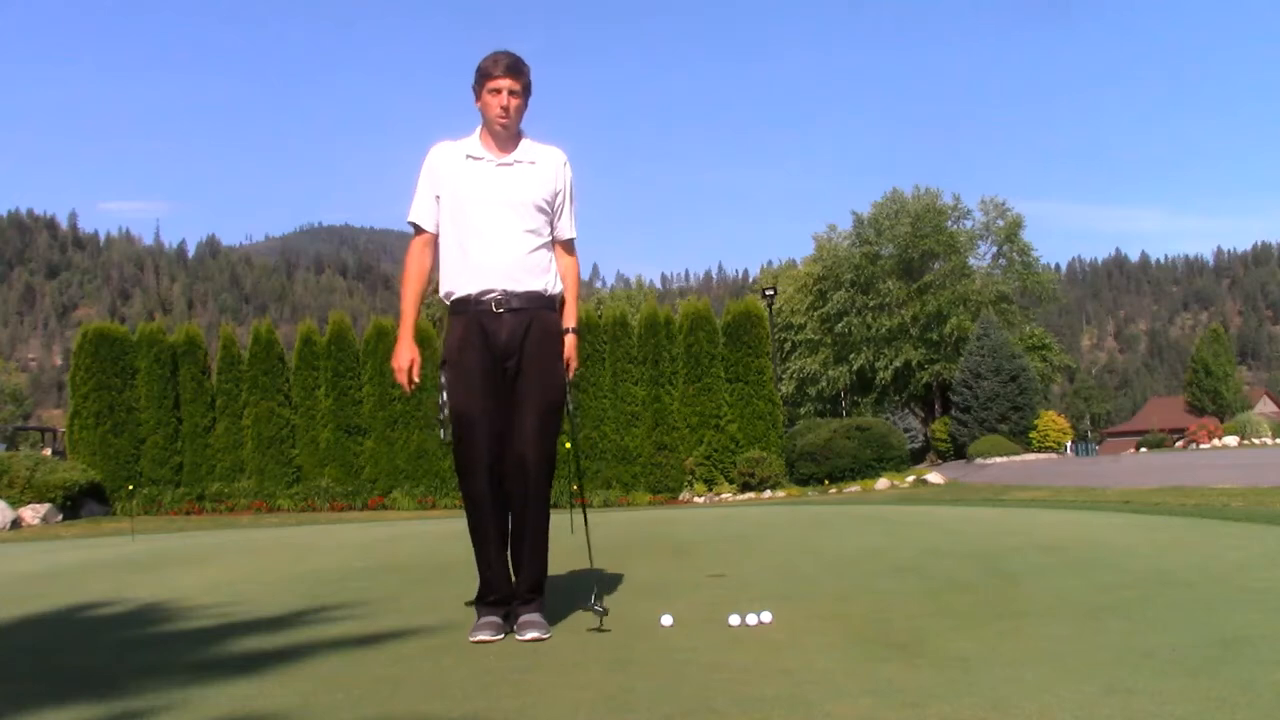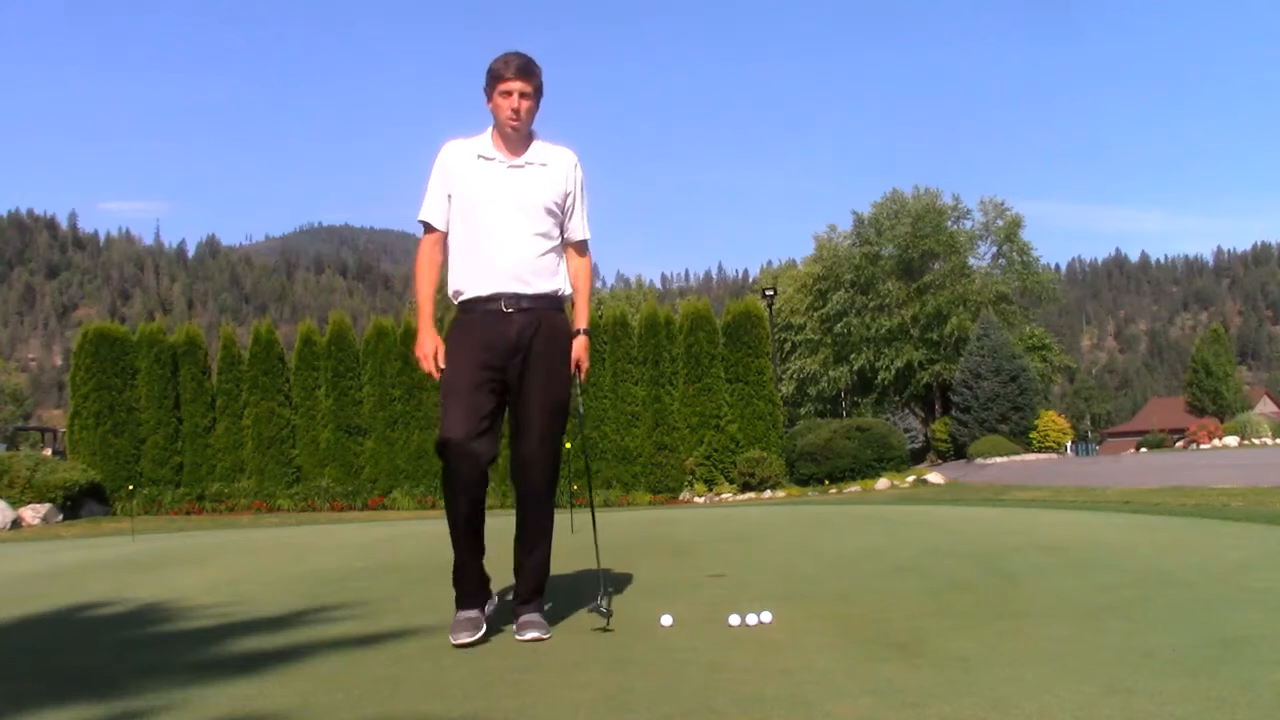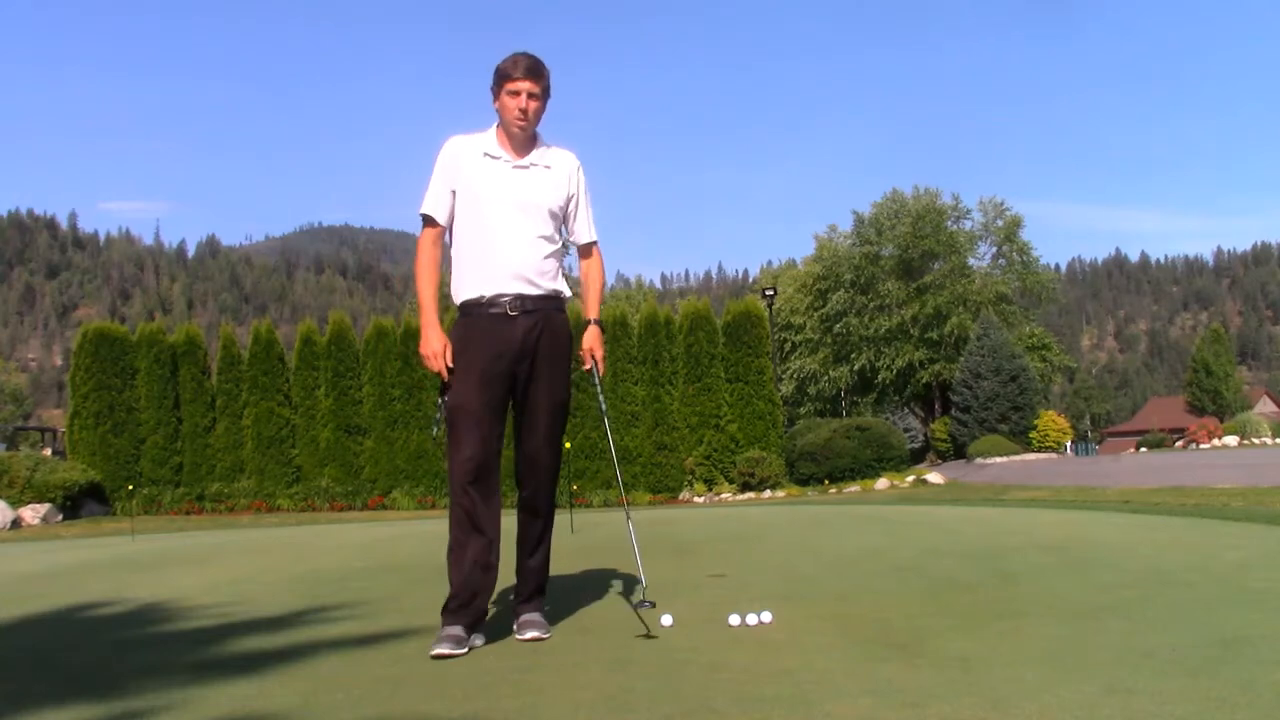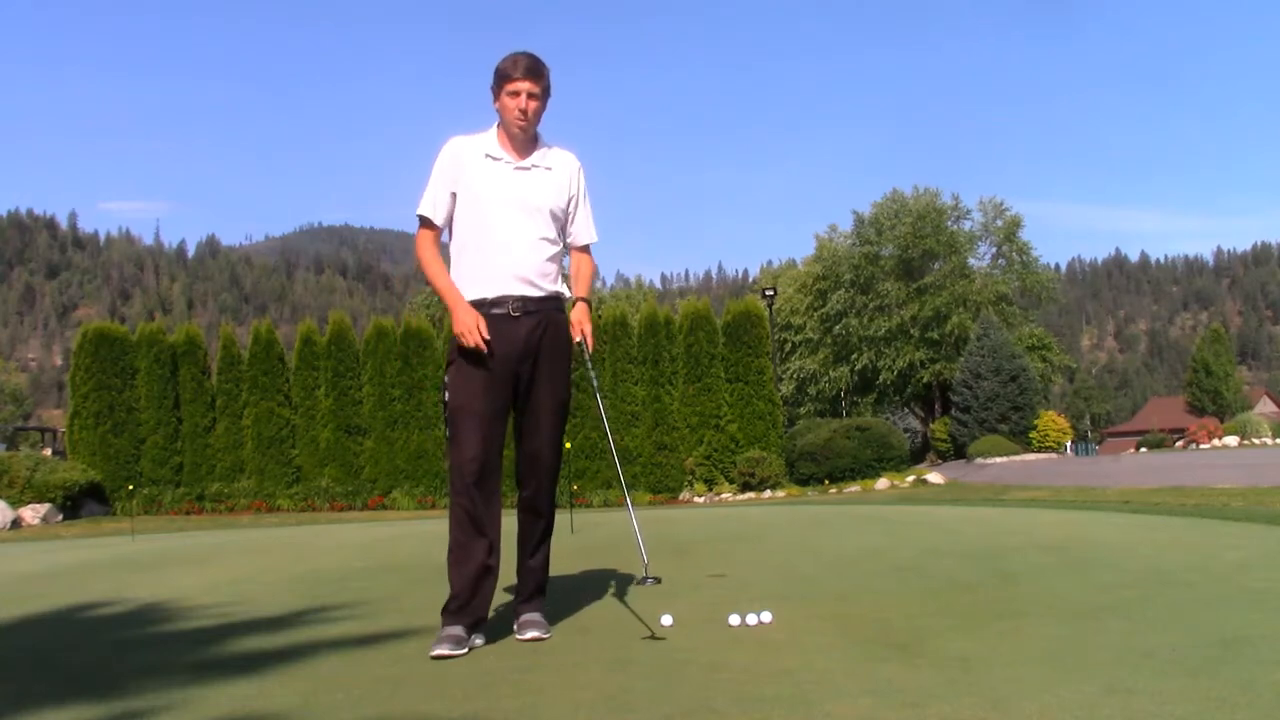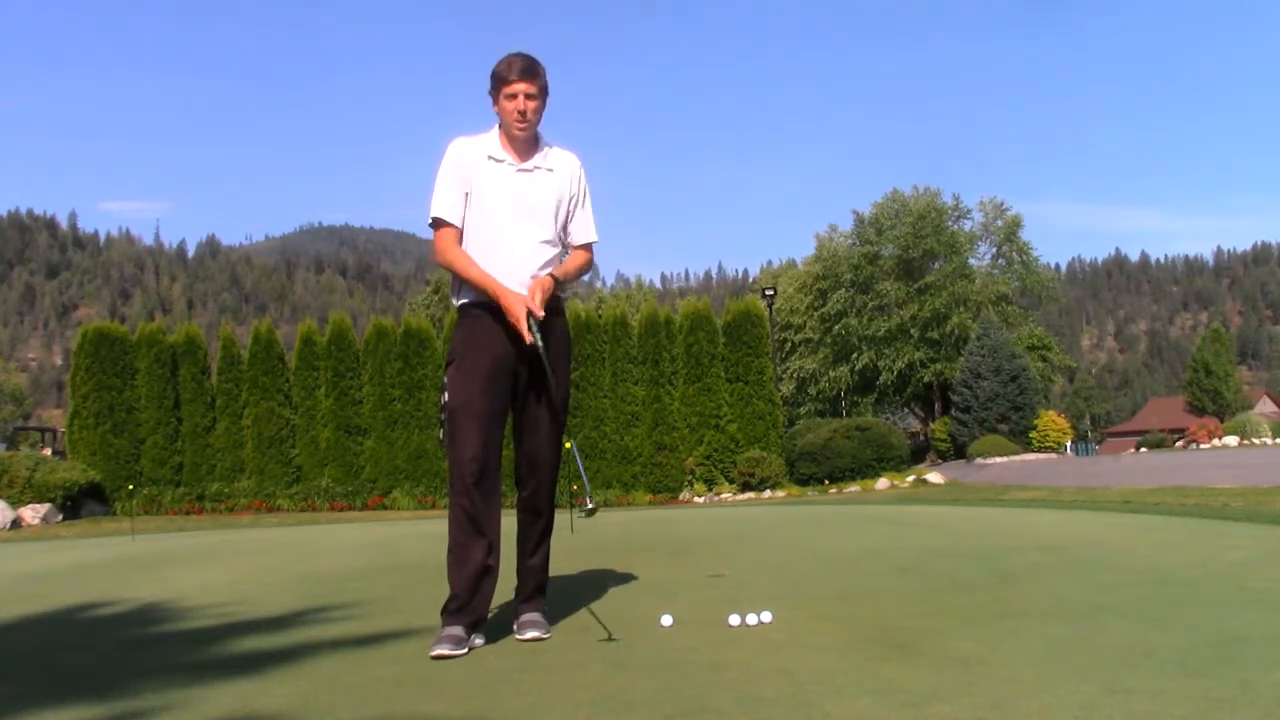
dt=0.3s
person 1, frame 1
left shoulder: (553, 163)
right shoulder: (443, 159)
left elbow: (565, 251)
right elbow: (422, 246)
left wrist: (569, 329)
right wrist: (405, 334)
left hip: (536, 321)
right hip: (471, 322)
left knee: (532, 463)
right knee: (479, 465)
left ankle: (529, 601)
right ankle: (492, 601)
person 1, frame 2
left shoulder: (563, 164)
right shoulder: (454, 157)
left elbow: (577, 253)
right elbow: (432, 243)
left wrist: (581, 330)
right wrist: (425, 326)
left hip: (543, 322)
right hip: (476, 321)
left knee: (537, 465)
right knee: (459, 443)
left ankle: (529, 600)
right ankle: (470, 594)
person 1, frame 3
left shoulder: (566, 166)
right shoulder: (459, 153)
left elbow: (588, 252)
right elbow: (430, 239)
left wrist: (593, 323)
right wrist: (430, 323)
left hip: (545, 323)
right hip: (479, 322)
left knee: (540, 465)
right knee: (472, 466)
left ankle: (531, 602)
right ankle: (463, 615)
person 1, frame 4
left shoulder: (566, 166)
right shoulder: (459, 154)
left elbow: (581, 249)
right elbow: (427, 237)
left wrist: (580, 302)
right wrist: (457, 304)
left hip: (546, 323)
right hip: (480, 323)
left knee: (540, 466)
right knee: (472, 465)
left ankle: (530, 602)
right ankle: (464, 614)
person 1, frame 5
left shoulder: (567, 166)
right shoulder: (463, 154)
left elbow: (583, 252)
right elbow: (445, 245)
left wrist: (548, 281)
right wrist: (503, 293)
left hip: (546, 324)
right hip: (483, 321)
left knee: (540, 466)
right knee: (472, 464)
left ankle: (531, 602)
right ankle: (464, 614)
